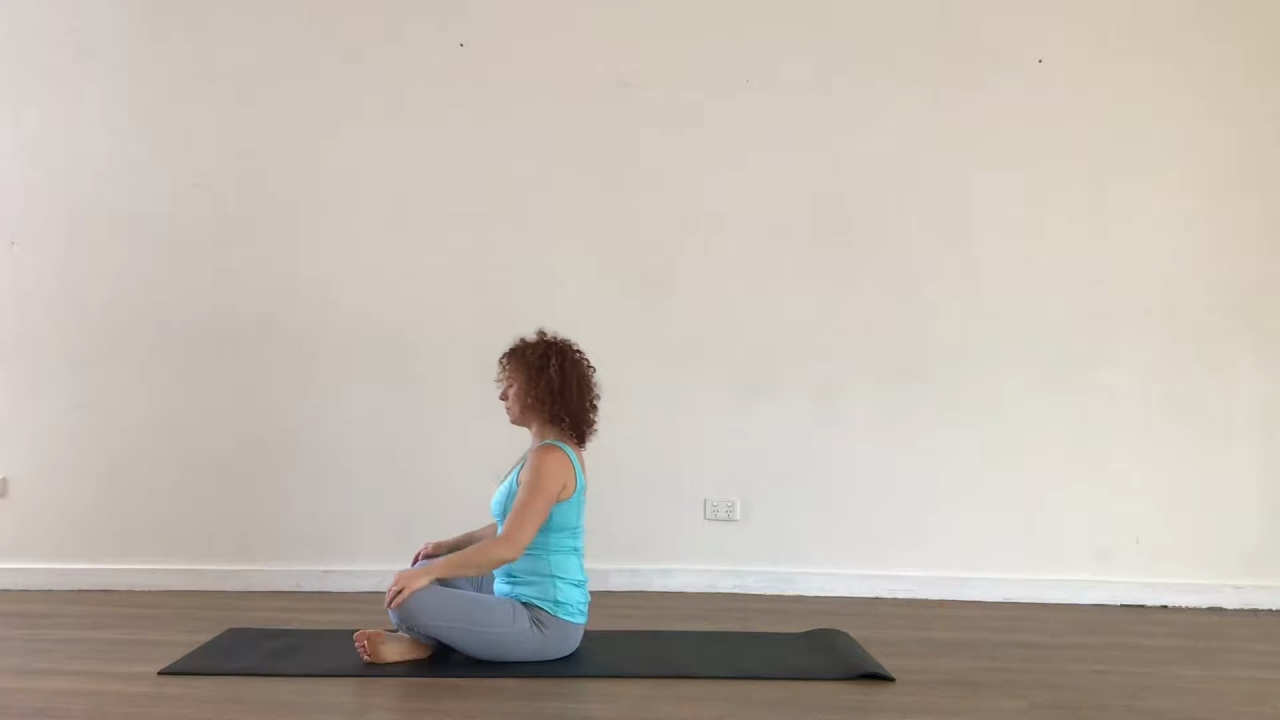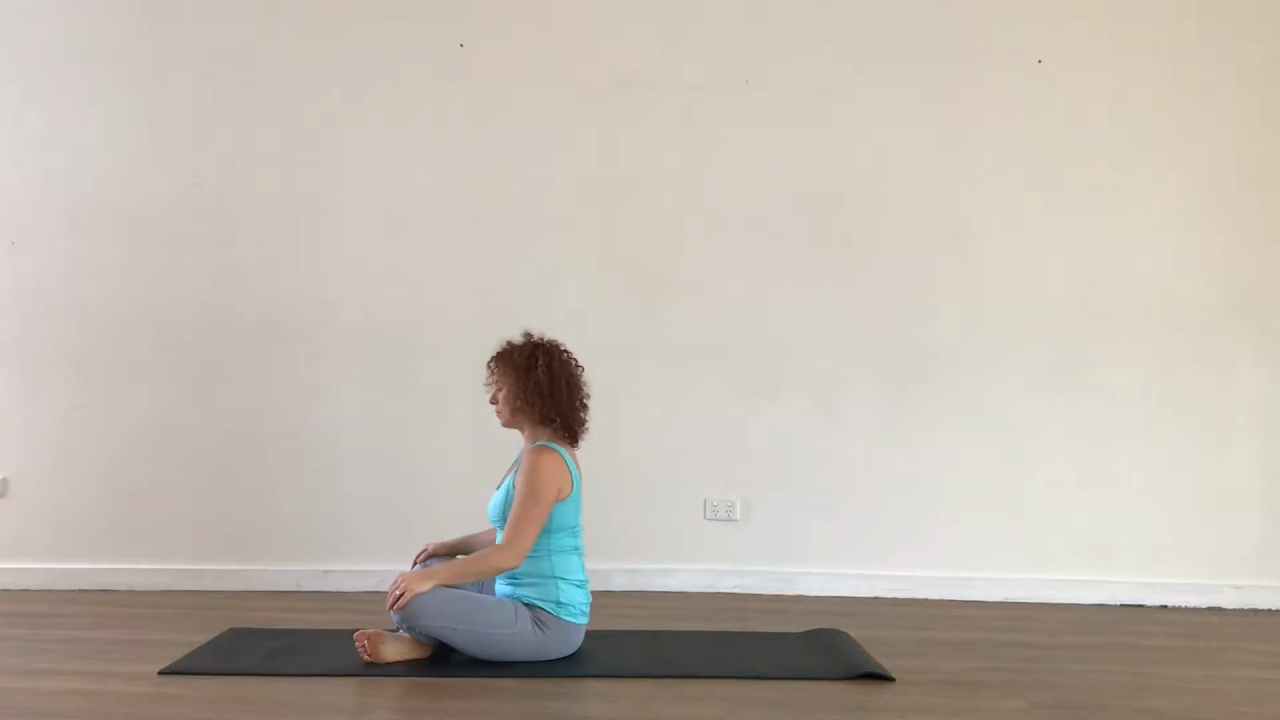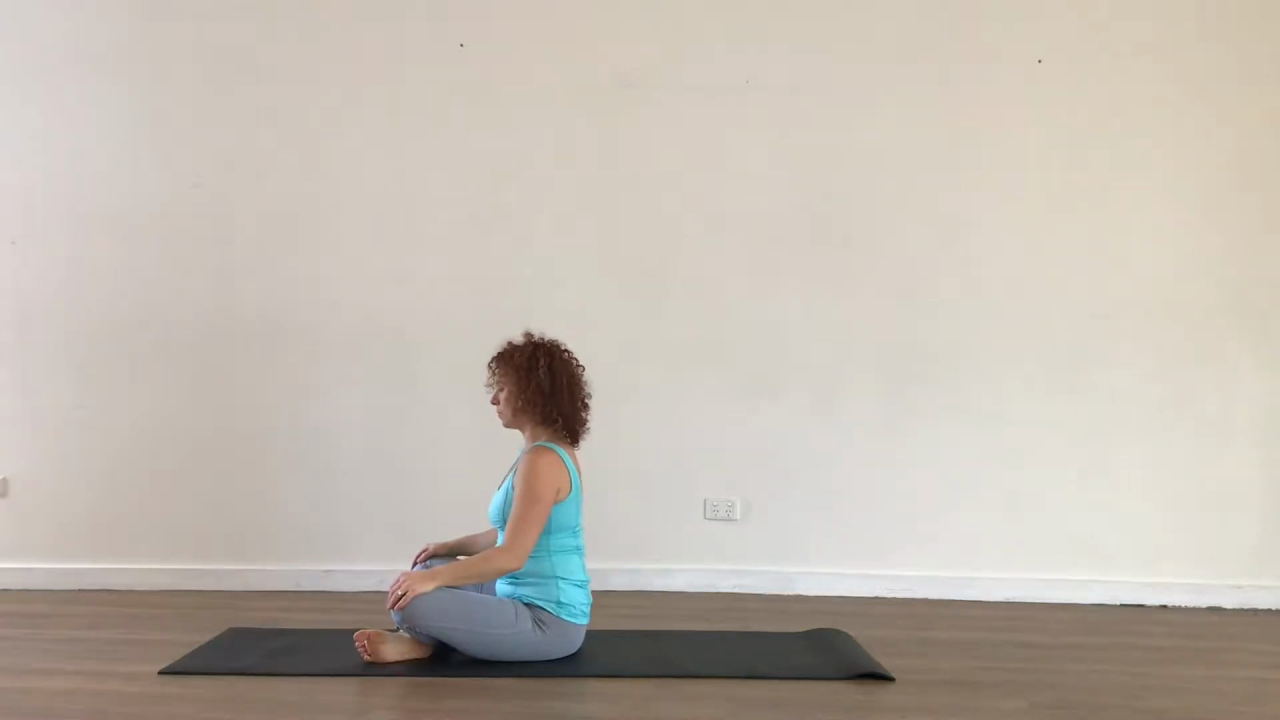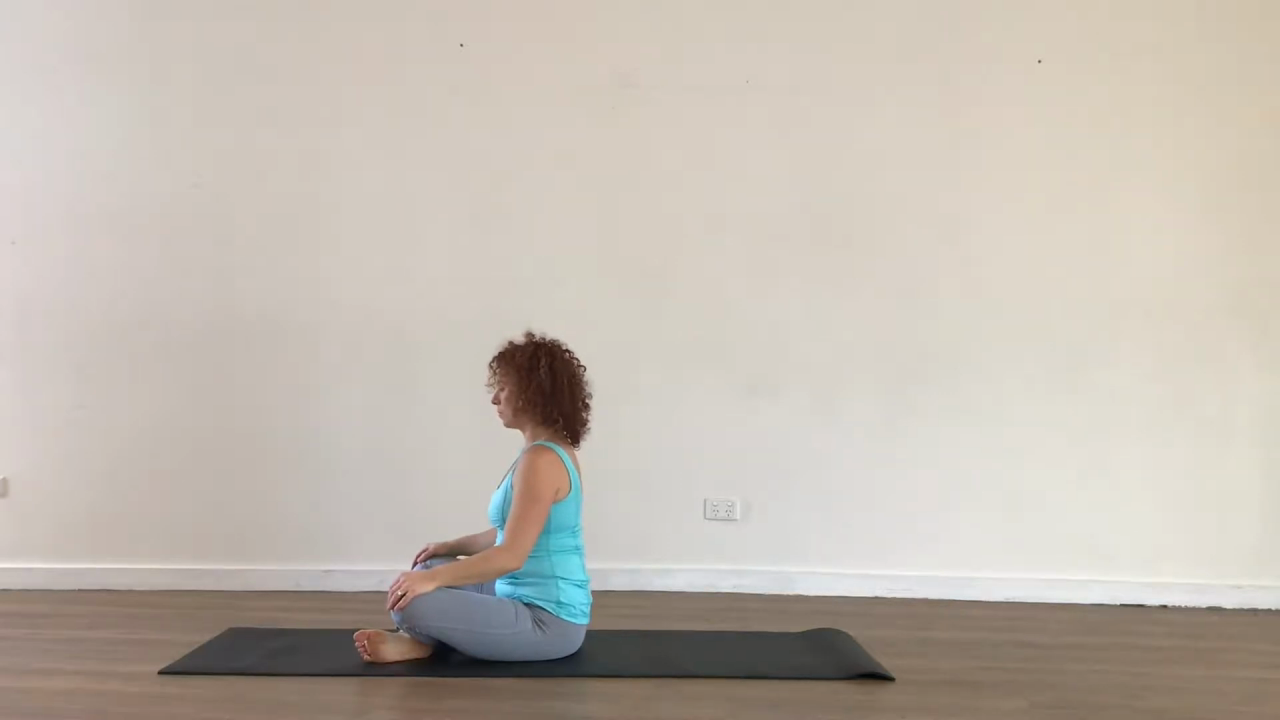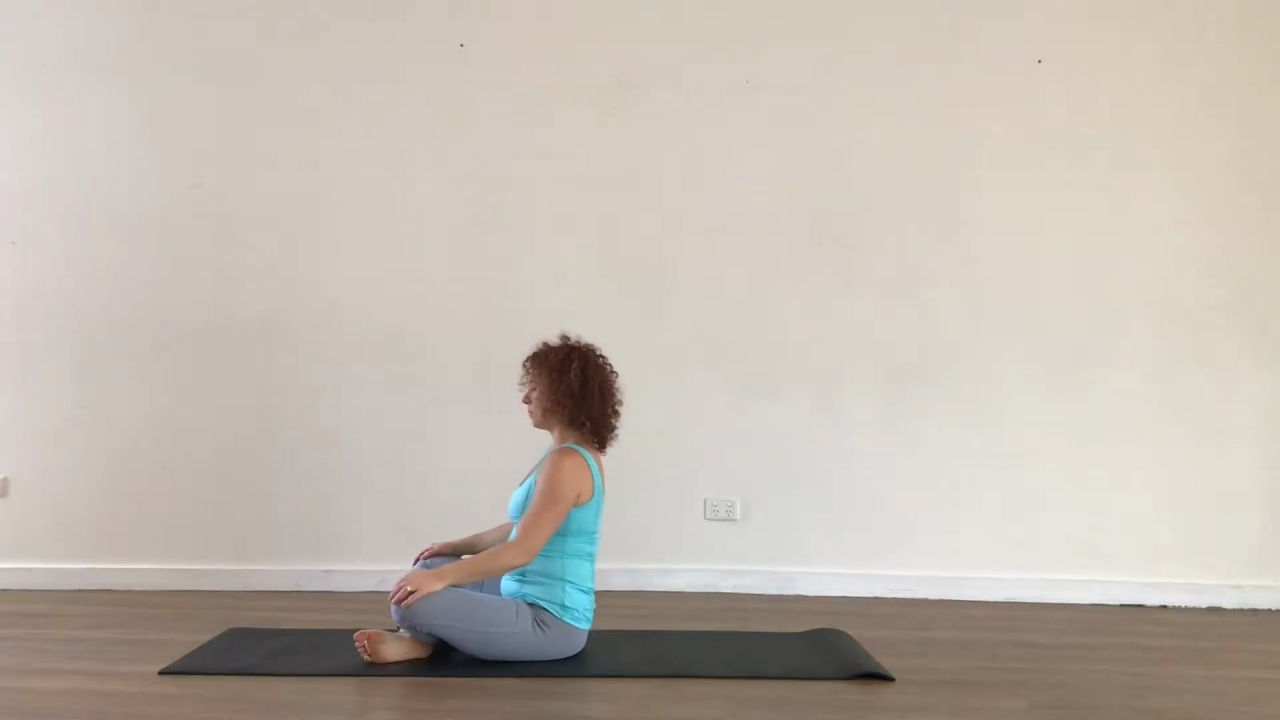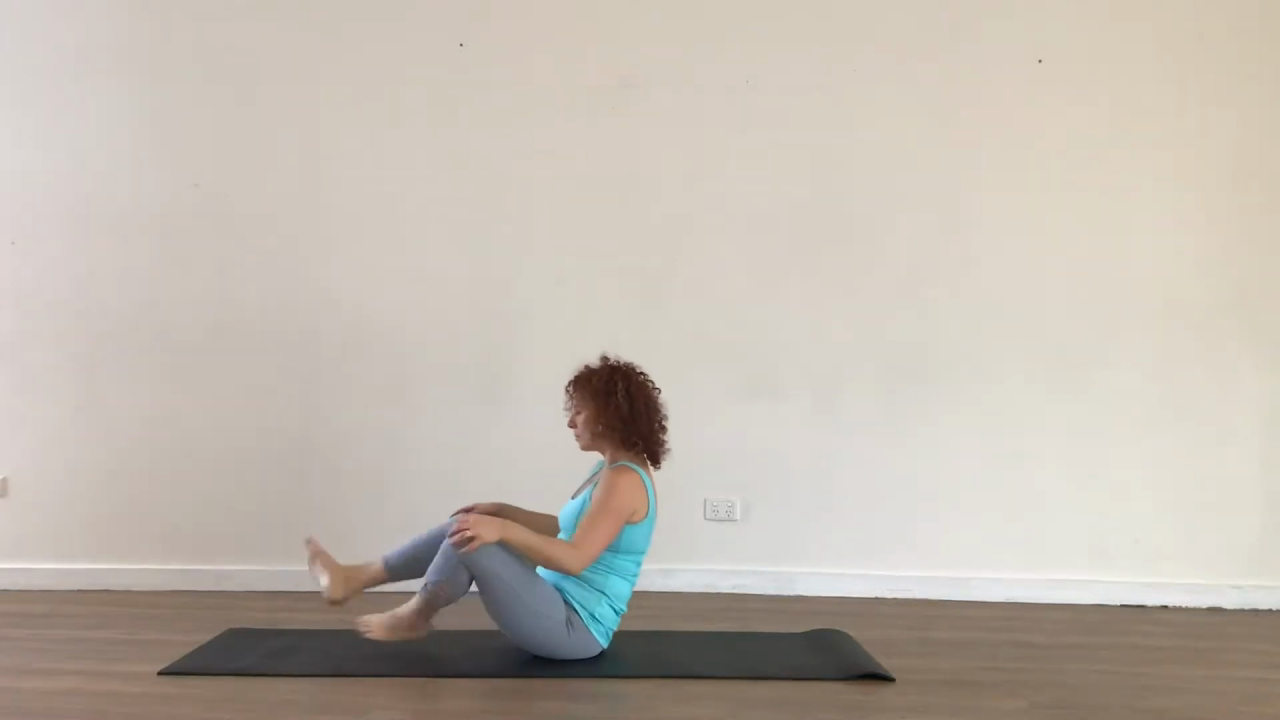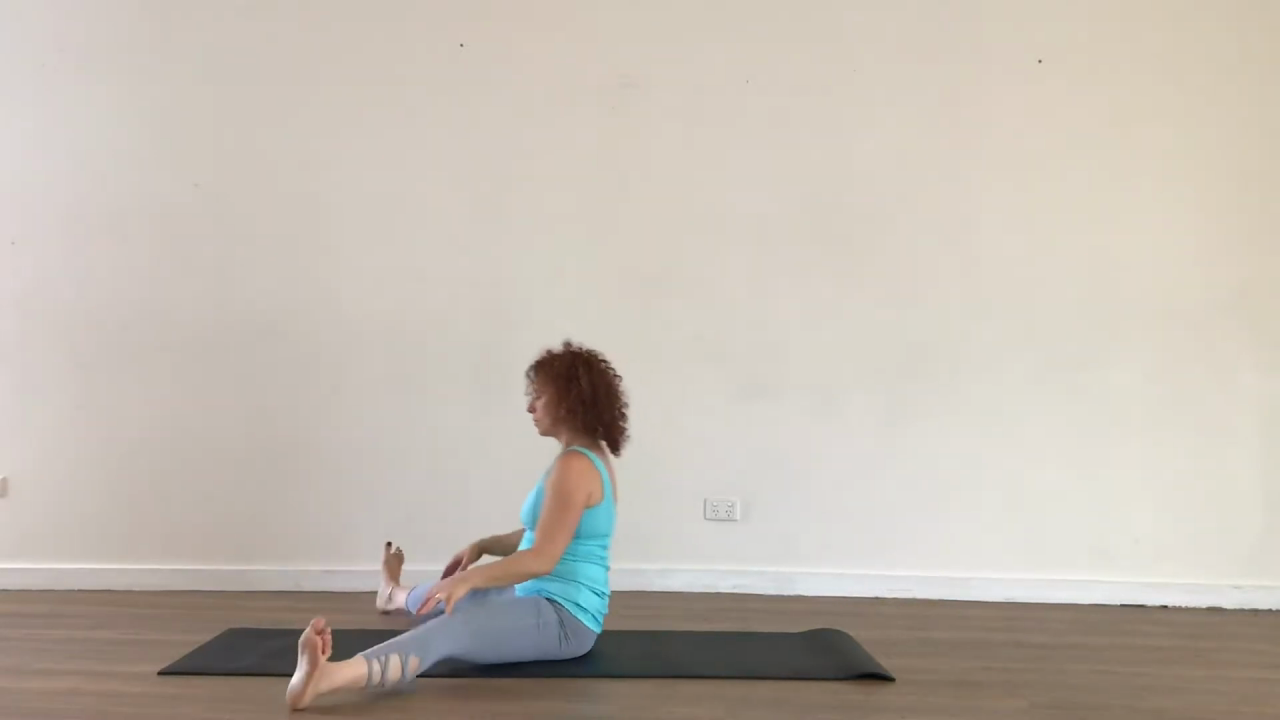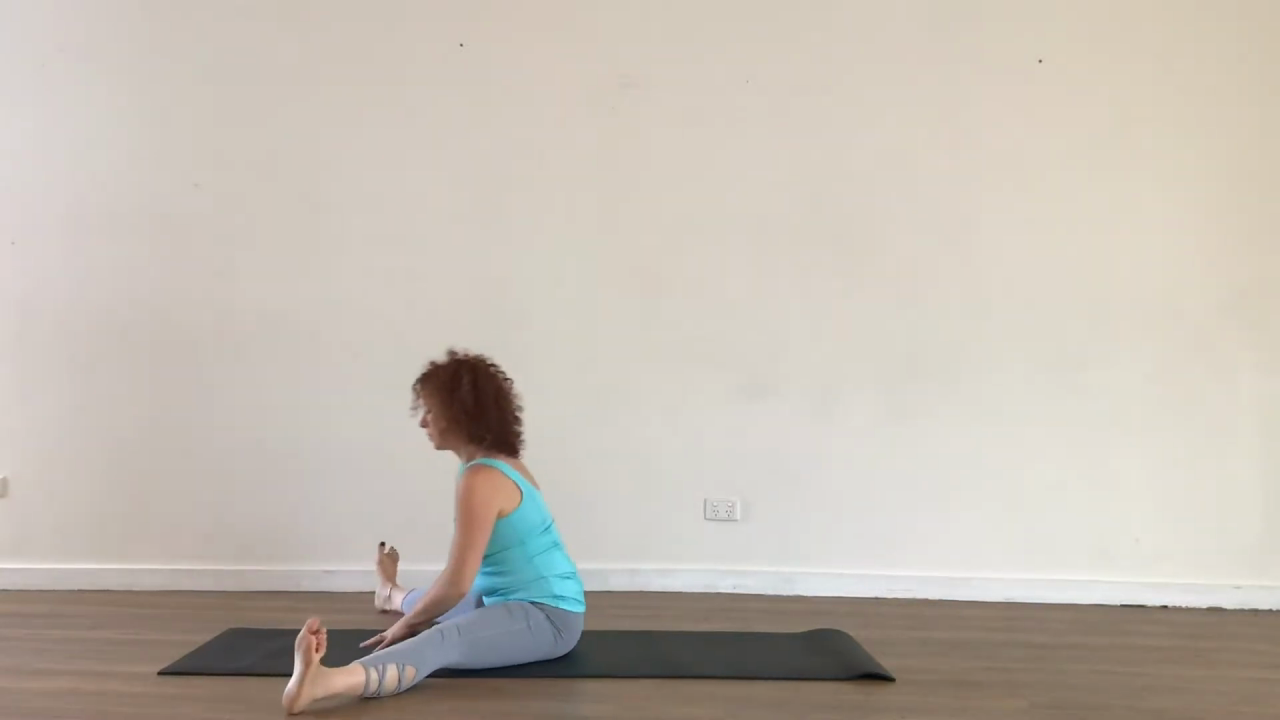
dt=0.5s
person 1, frame 1
left shoulder: (550, 459)
right shoulder: (552, 451)
left elbow: (508, 547)
right elbow: (511, 528)
left wrist: (430, 571)
right wrist: (450, 545)
left hip: (545, 623)
right hip: (530, 601)
left knee: (410, 600)
right knee: (428, 567)
left ankle: (420, 641)
person 1, frame 2
left shoulder: (543, 461)
right shoulder: (547, 452)
left elbow: (510, 554)
right elbow: (512, 534)
left wrist: (432, 577)
right wrist: (451, 546)
left hip: (547, 623)
right hip: (531, 601)
left knee: (412, 600)
right knee: (429, 565)
left ankle: (420, 642)
person 1, frame 3
left shoulder: (542, 461)
right shoulder: (550, 452)
left elbow: (512, 556)
right elbow: (513, 534)
left wrist: (434, 578)
right wrist: (451, 547)
left hip: (547, 622)
right hip: (531, 602)
left knee: (412, 601)
right knee: (430, 567)
left ankle: (419, 642)
person 1, frame 4
left shoulder: (541, 460)
right shoulder: (553, 451)
left elbow: (512, 556)
left wrist: (434, 578)
right wrist: (452, 547)
left hip: (547, 622)
right hip: (534, 602)
left knee: (412, 602)
right knee: (428, 567)
left ankle: (418, 642)
person 1, frame 5
left shoulder: (566, 463)
right shoulder: (574, 455)
left elbow: (522, 552)
right elbow: (523, 529)
left wrist: (442, 577)
right wrist: (458, 546)
left hip: (549, 625)
right hip: (537, 604)
left knee: (412, 601)
right knee: (430, 564)
left ankle: (419, 641)
person 1, frame 6
left shoulder: (624, 481)
right shoulder: (612, 469)
left elbow: (575, 558)
right elbow: (563, 531)
left wrist: (503, 529)
right wrist: (501, 511)
left hip: (573, 628)
right hip: (560, 608)
left knee: (471, 543)
right knee: (461, 530)
left ankle: (411, 619)
right ankle: (352, 581)
person 1, frame 7
left shoulder: (573, 465)
right shoulder: (586, 457)
left elbow: (543, 560)
left wrist: (468, 580)
right wrist: (481, 545)
left hip: (565, 624)
right hip: (554, 608)
left knee: (447, 629)
right knee: (451, 596)
left ankle: (325, 679)
right ankle: (397, 595)
person 1, frame 8
left shoulder: (480, 480)
right shoulder: (499, 464)
left elbow: (457, 582)
right elbow: (467, 571)
left wrist: (408, 623)
right wrist: (415, 613)
left hip: (547, 618)
right hip: (527, 602)
left knee: (440, 642)
right knee: (443, 605)
left ankle: (323, 683)
right ankle: (393, 594)
